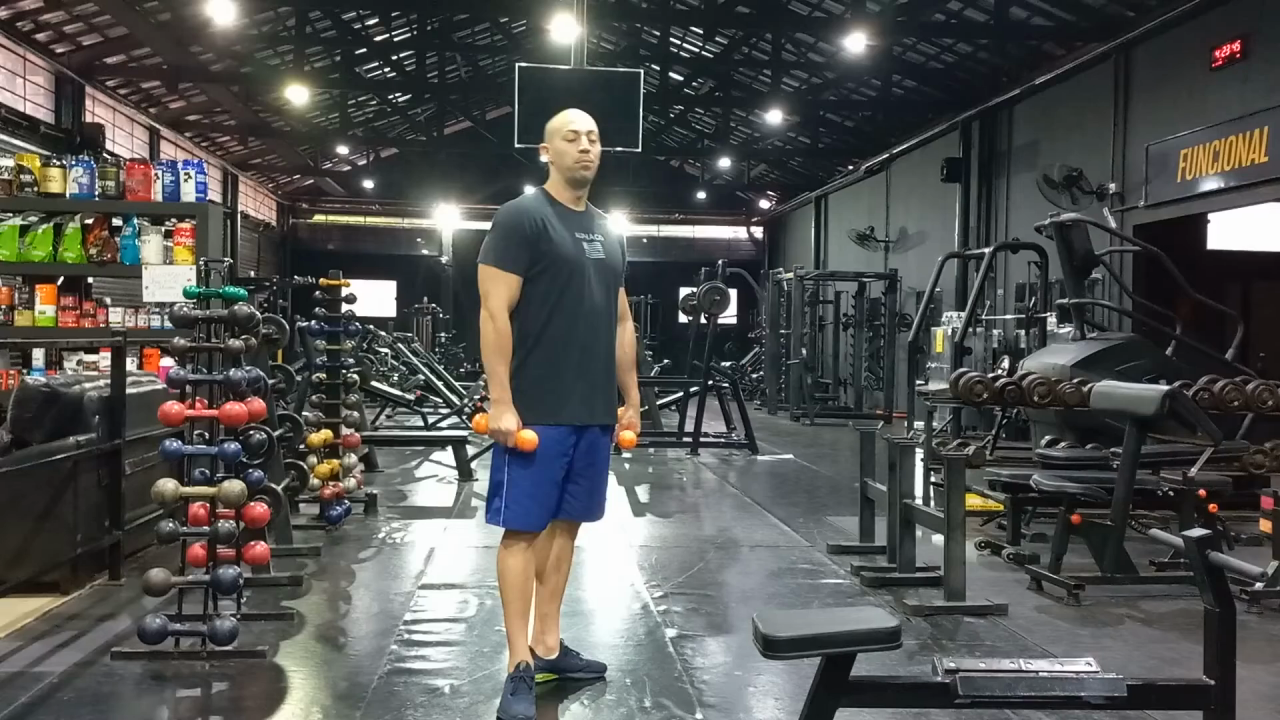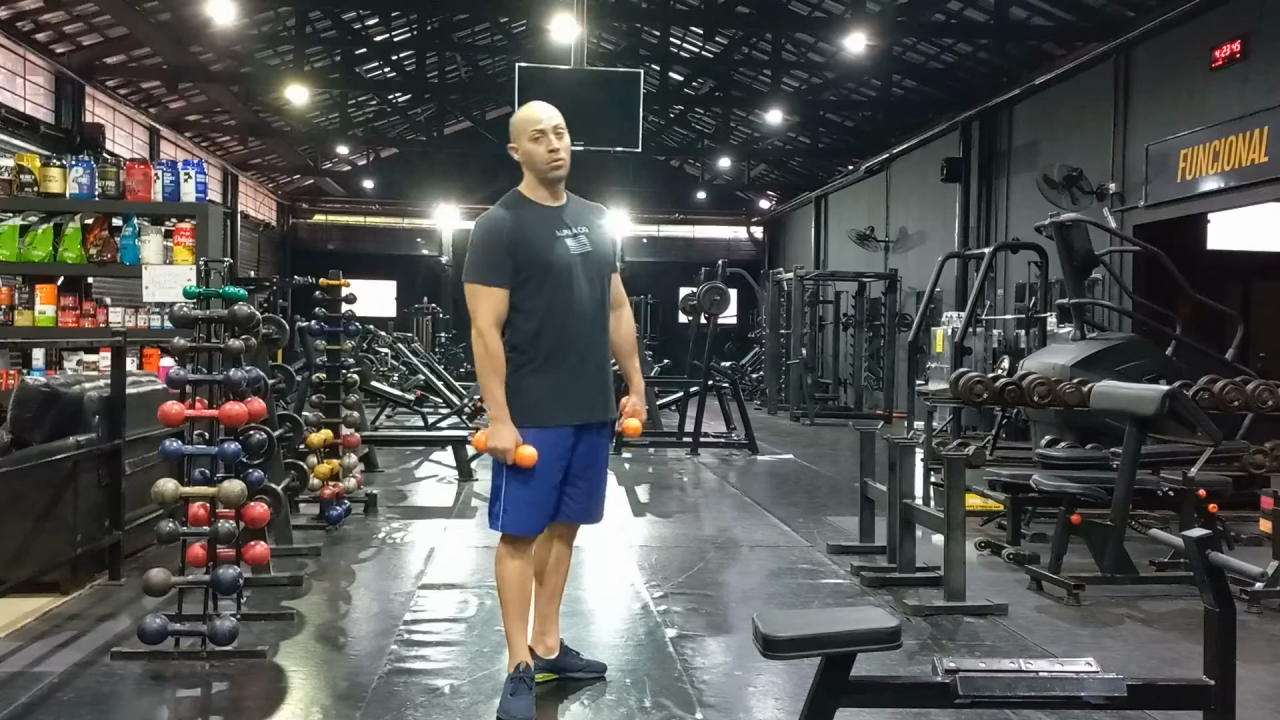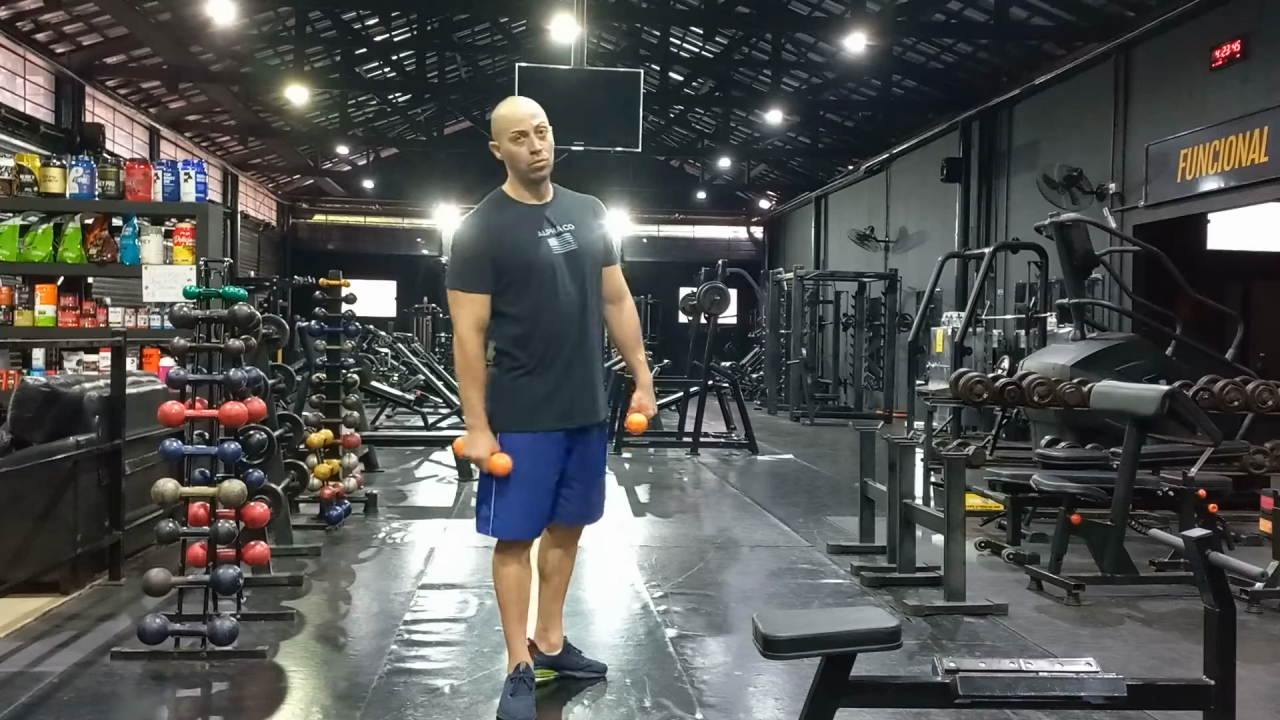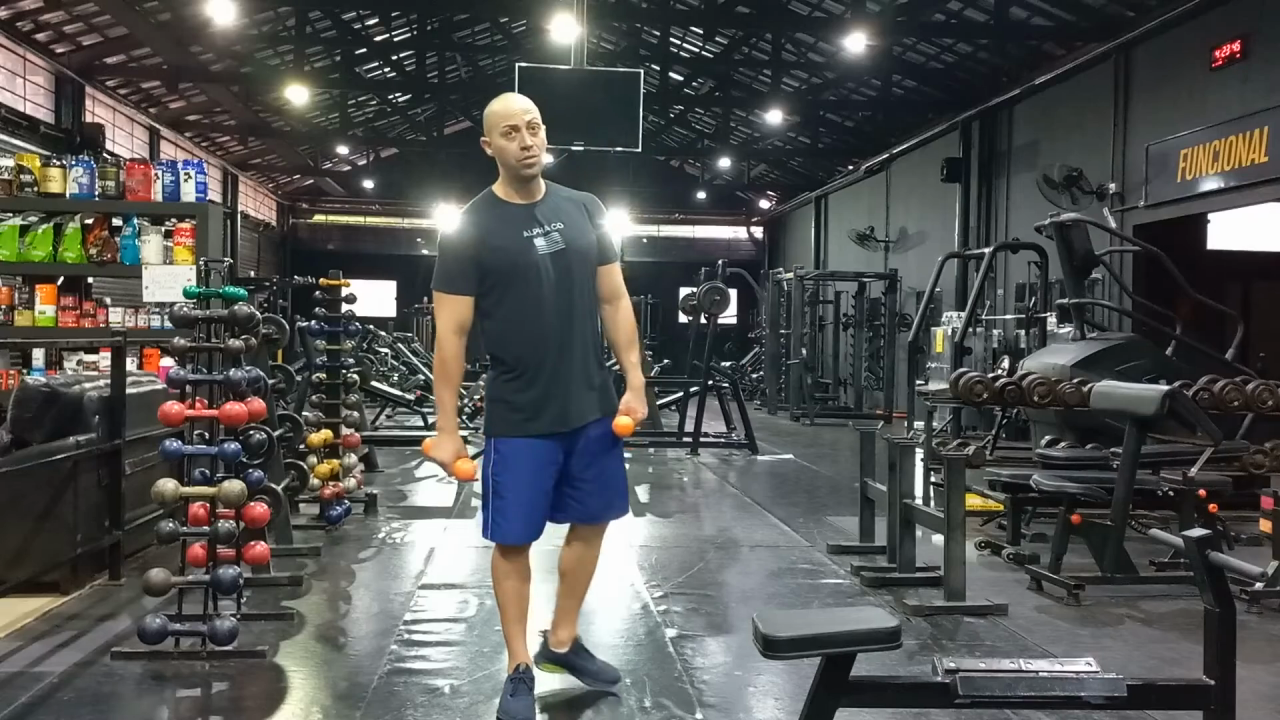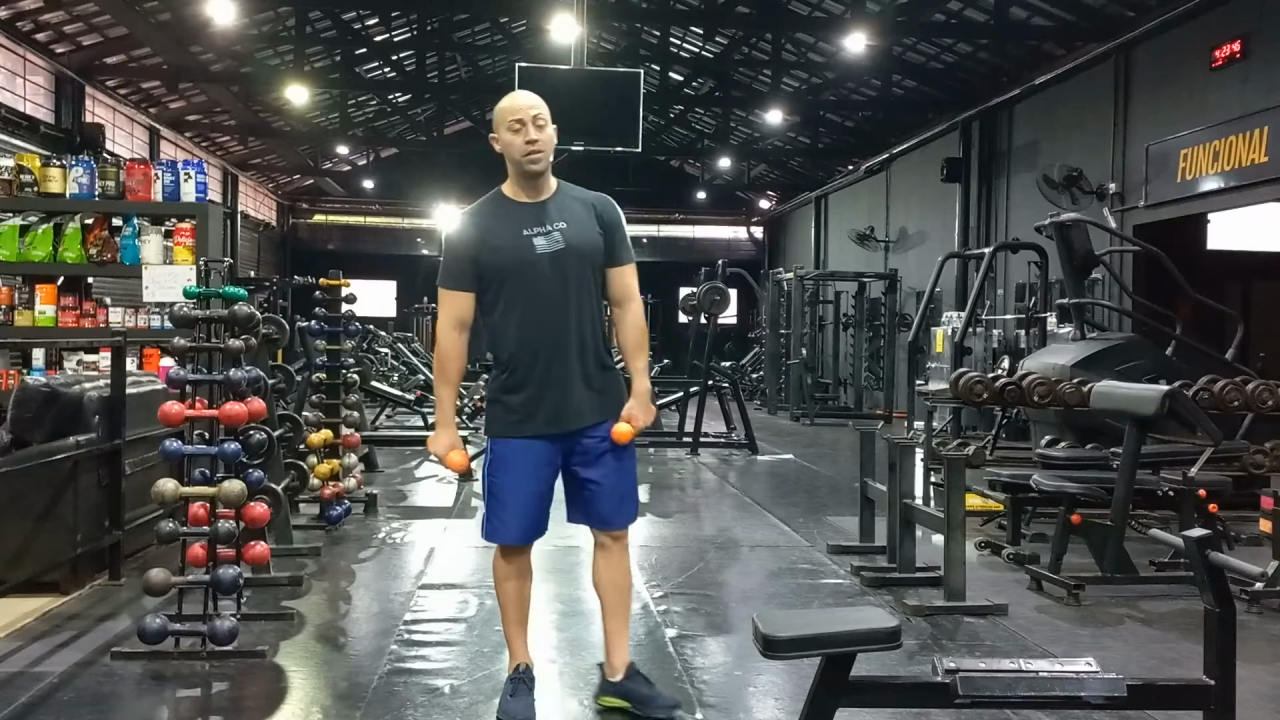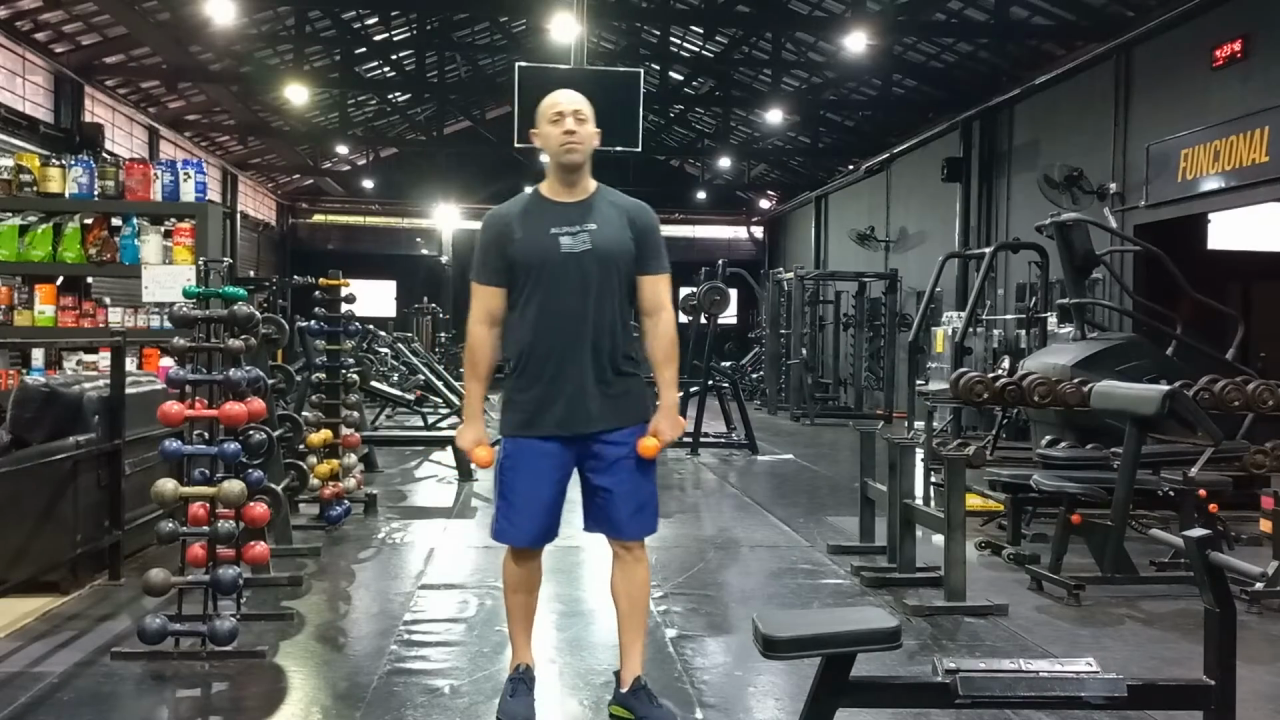
dt=0.3s
person 1, frame 1
left shoulder: (609, 233)
right shoulder: (521, 218)
left elbow: (620, 322)
right elbow: (495, 312)
left wrist: (630, 398)
right wrist: (501, 402)
left hip: (593, 409)
right hip: (536, 410)
left knee: (564, 523)
right knee: (521, 530)
left ankle: (549, 647)
right ankle: (520, 666)
person 1, frame 2
left shoulder: (596, 220)
right shoulder: (500, 225)
left elbow: (617, 309)
right elbow: (485, 327)
left wrist: (635, 385)
right wrist: (500, 418)
left hip: (592, 408)
right hip: (533, 413)
left knee: (564, 527)
right knee: (520, 533)
left ankle: (549, 646)
right ankle: (520, 667)
person 1, frame 3
left shoulder: (587, 211)
right shoulder: (481, 229)
left elbow: (617, 300)
right elbow: (469, 333)
left wrist: (642, 379)
right wrist: (477, 426)
left hip: (587, 408)
right hip: (524, 415)
left knee: (567, 527)
right knee: (515, 537)
left ankle: (551, 643)
right ankle: (520, 669)
person 1, frame 4
left shoulder: (584, 209)
right shoulder: (470, 231)
left elbow: (614, 299)
right elbow: (451, 333)
left wrist: (634, 382)
right wrist: (447, 427)
left hip: (591, 407)
right hip: (520, 417)
left knee: (591, 522)
right knee: (513, 540)
left ankle: (563, 639)
person 1, frame 5
left shoulder: (598, 211)
right shoulder: (474, 229)
left elbow: (627, 304)
right elbow: (453, 328)
left wrist: (640, 389)
right wrist: (445, 421)
left hip: (598, 408)
right hip: (519, 417)
left knee: (613, 532)
right knee: (513, 543)
person 1, frame 6
left shoulder: (633, 217)
right shoulder: (505, 223)
left elbow: (658, 314)
right elbow: (484, 323)
left wrist: (668, 403)
right wrist: (473, 414)
left hip: (620, 413)
right hip: (534, 417)
left knee: (630, 541)
right knee: (524, 545)
